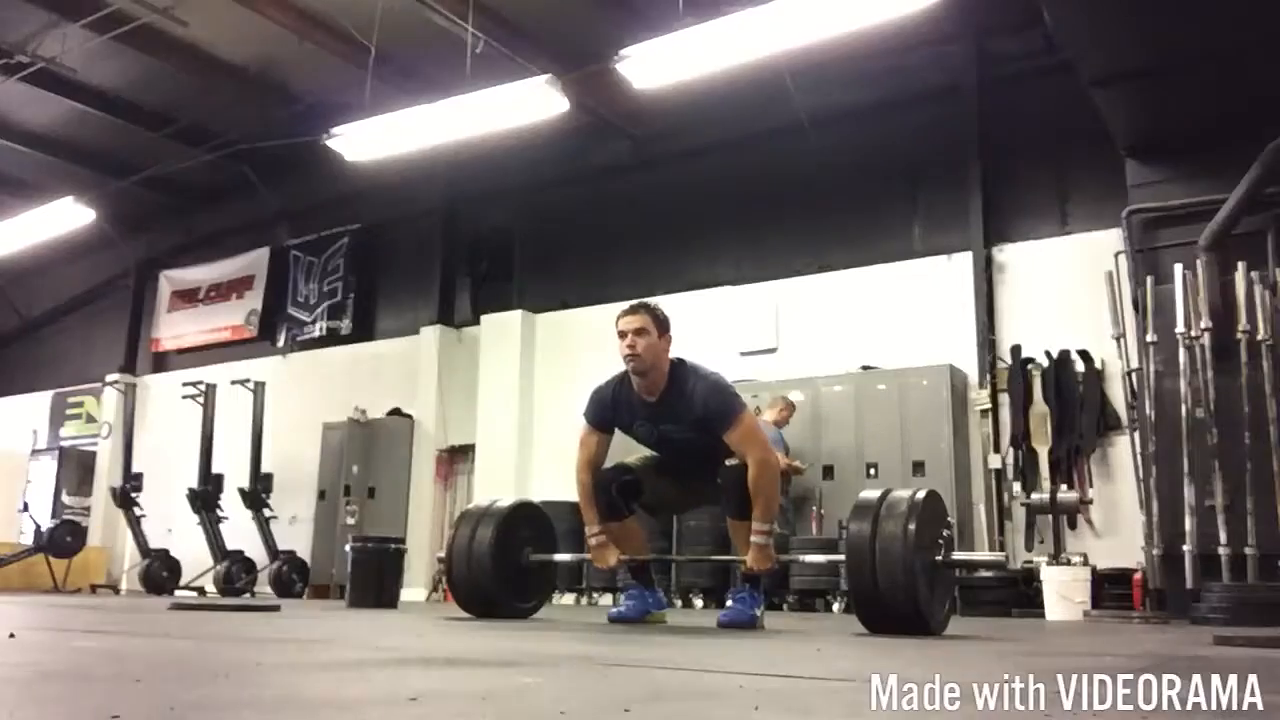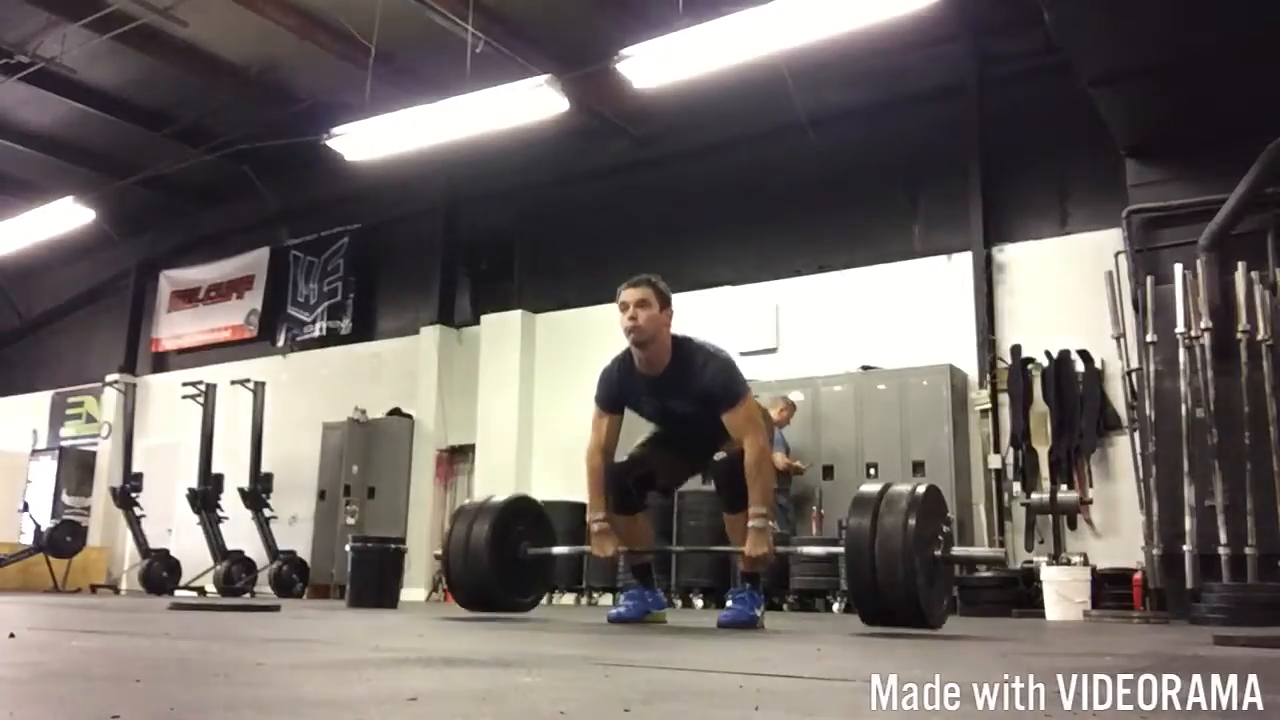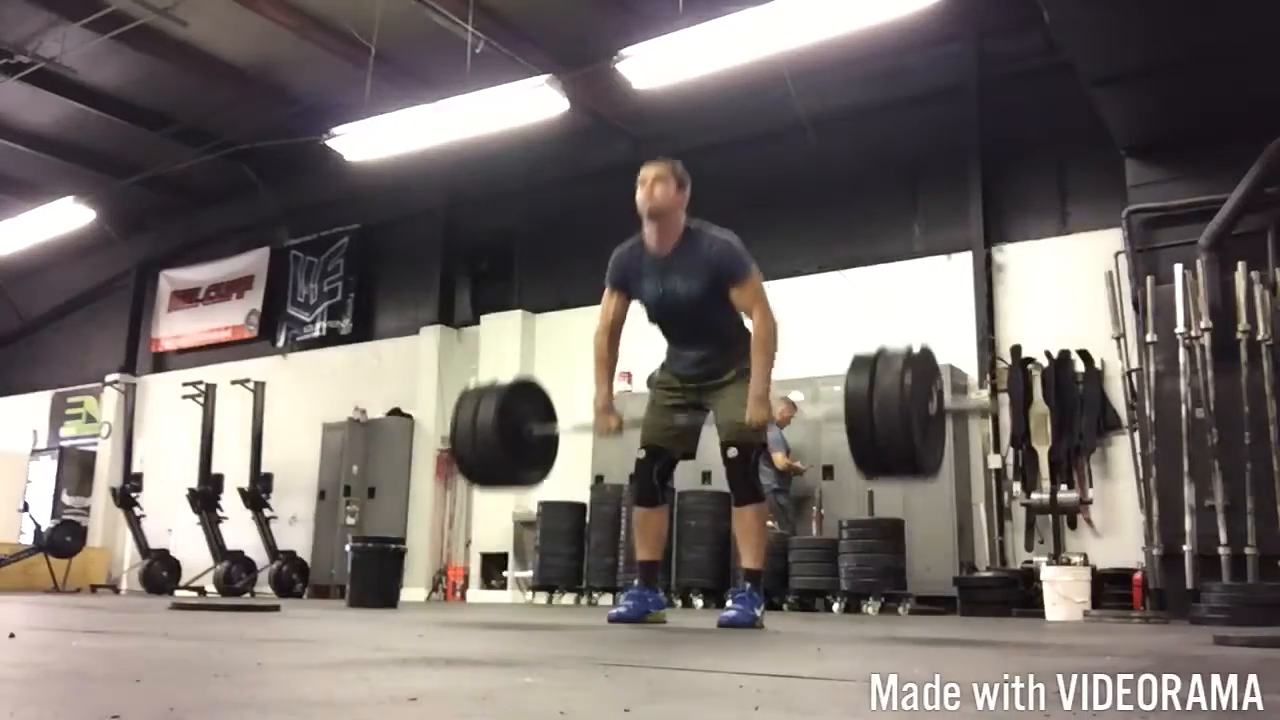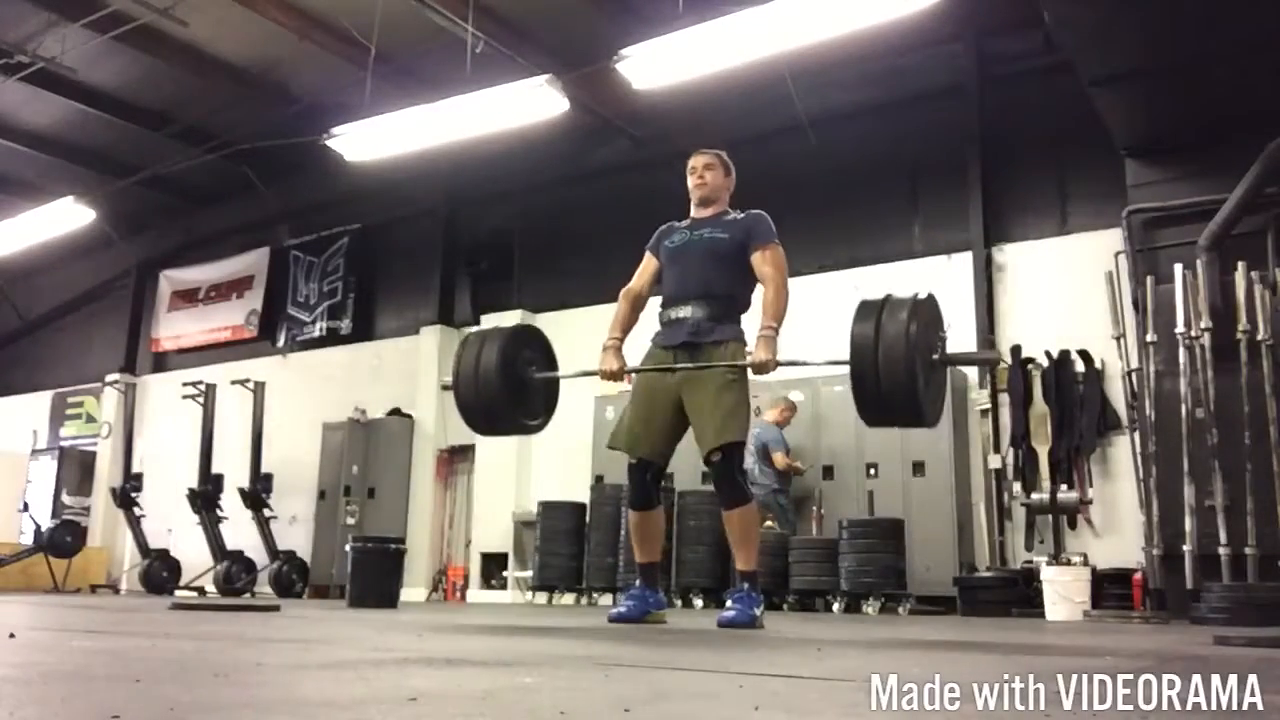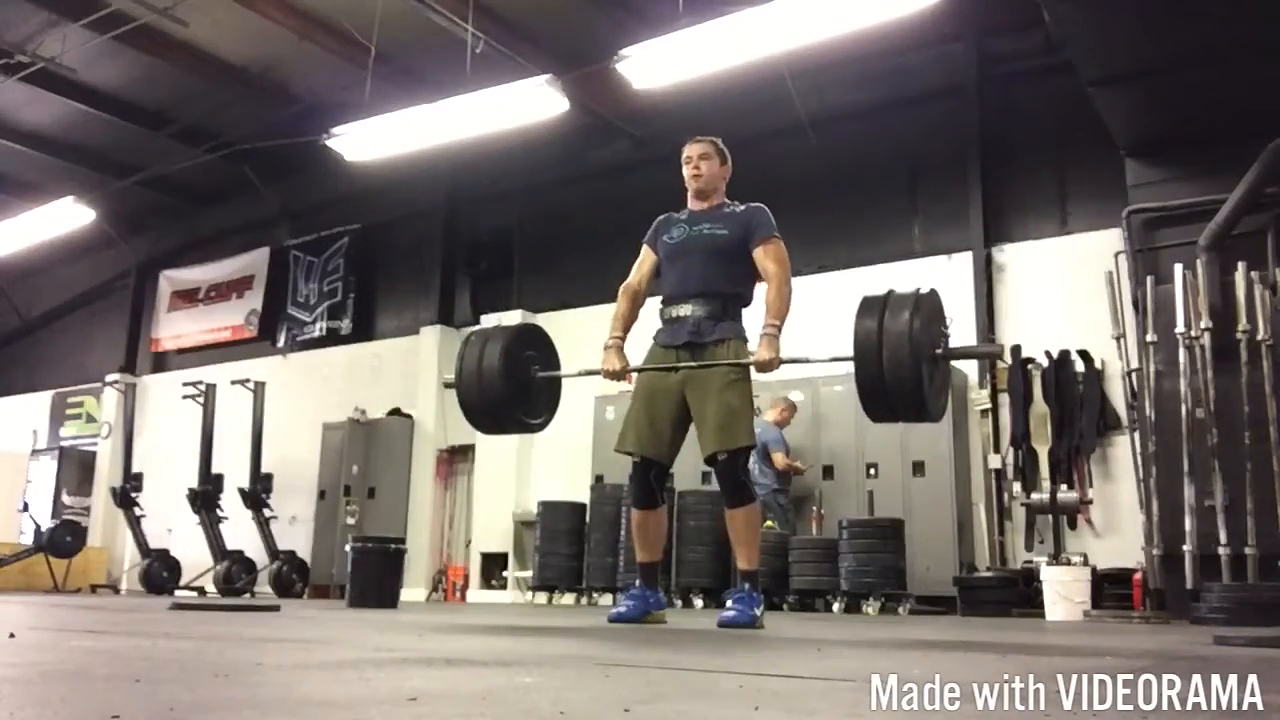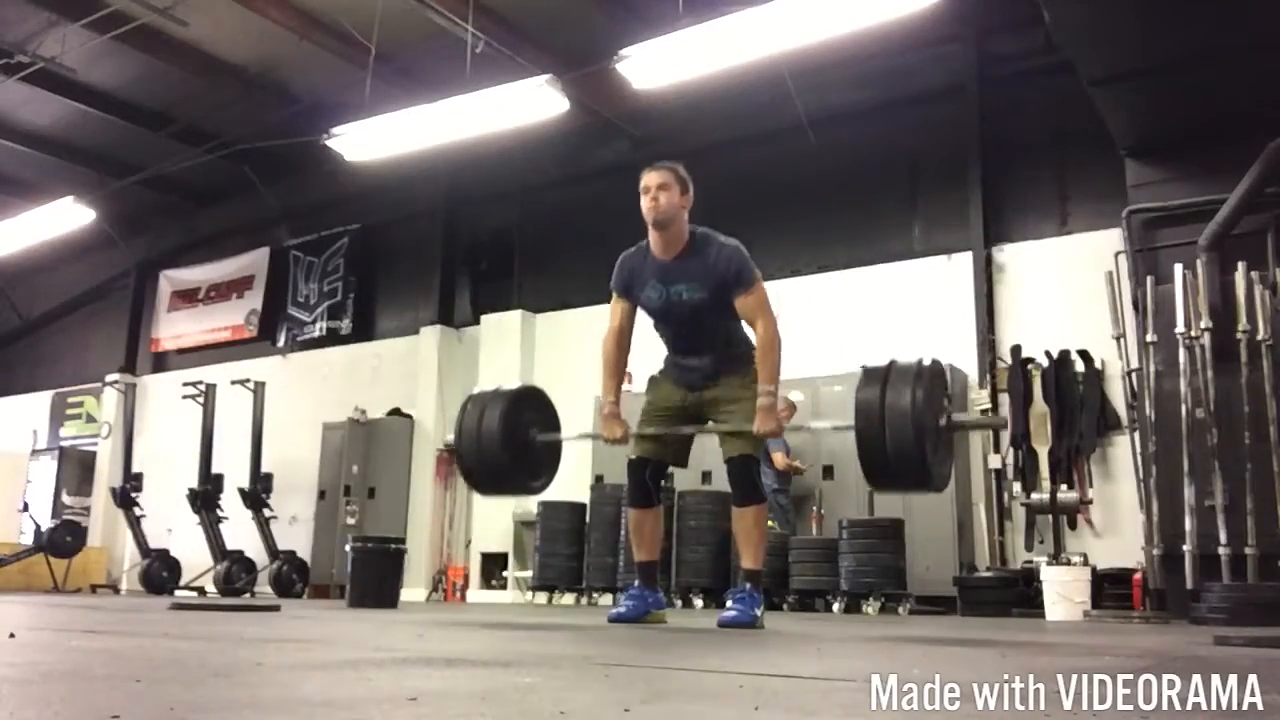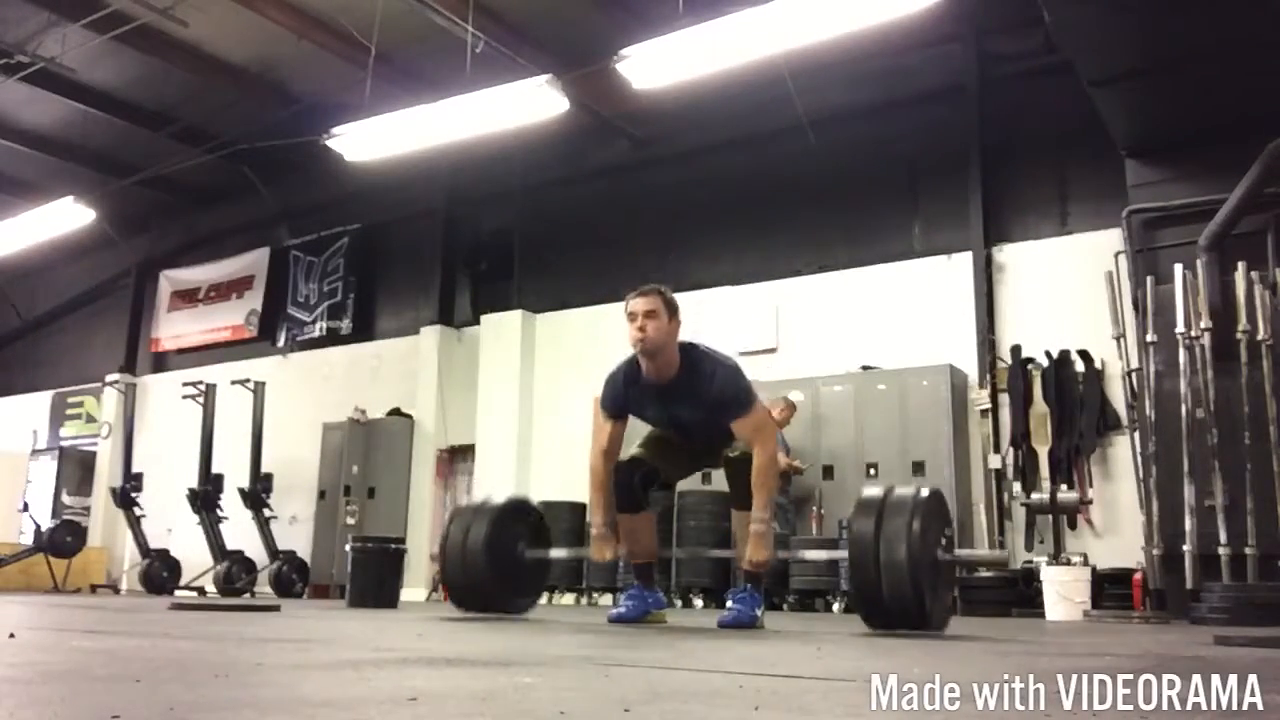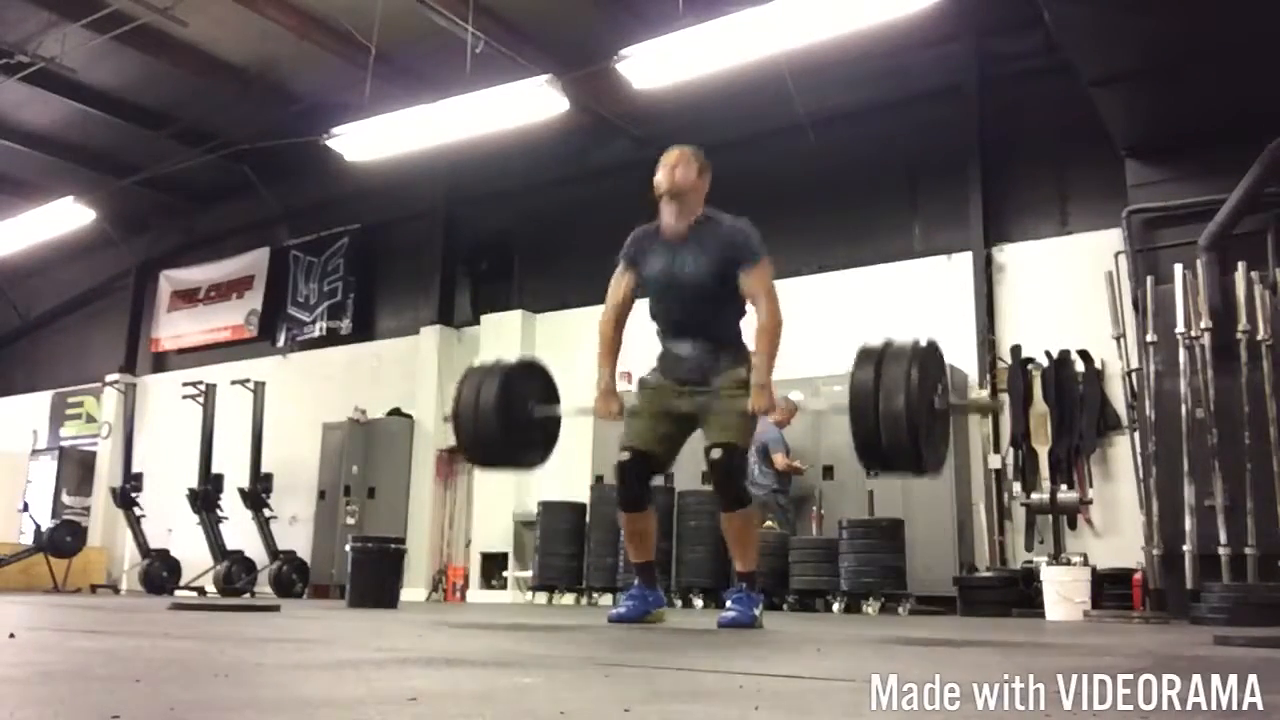
dt=0.5s
person 1, frame 1
left shoulder: (704, 389)
right shoulder: (609, 397)
left elbow: (764, 458)
right elbow: (586, 467)
left wrist: (762, 539)
right wrist: (596, 537)
left hip: (722, 470)
right hip: (674, 472)
left knee: (738, 474)
right knee: (607, 484)
left ankle: (749, 594)
right ankle: (646, 591)
person 1, frame 2
left shoulder: (709, 365)
right shoulder: (616, 375)
left elbow: (755, 442)
right elbow: (599, 451)
left wrist: (759, 525)
right wrist: (599, 523)
left hip: (730, 435)
right hip: (678, 438)
left knee: (730, 469)
right knee: (621, 476)
left ankle: (748, 593)
right ankle: (646, 591)
person 1, frame 3
left shoulder: (717, 248)
right shoulder: (627, 258)
left elbow: (761, 317)
right elbow: (607, 331)
left wrist: (759, 394)
right wrist: (604, 400)
left hip: (731, 367)
right hip: (677, 371)
left knee: (740, 465)
right knee: (649, 470)
left ankle: (750, 594)
right ankle: (647, 591)
person 1, frame 4
left shoulder: (750, 224)
right shoulder: (667, 234)
left elbow: (774, 280)
right elbow: (634, 291)
left wrist: (767, 338)
right wrist: (613, 344)
left hip: (718, 351)
right hip: (662, 353)
left knee: (725, 466)
right knee: (641, 471)
left ankle: (747, 593)
right ankle: (647, 589)
person 1, frame 5
left shoulder: (748, 218)
right shoulder: (663, 226)
left elbow: (777, 277)
right elbow: (633, 286)
left wrist: (769, 336)
right wrist: (614, 343)
left hip: (719, 346)
right hip: (663, 350)
left knee: (730, 467)
right knee: (645, 471)
left ankle: (748, 593)
right ankle: (647, 590)
person 1, frame 6
left shoulder: (723, 256)
right shoulder: (631, 265)
left elbow: (764, 326)
right elbow: (616, 336)
left wrist: (766, 402)
right wrist: (610, 406)
left hip: (731, 373)
right hip: (676, 375)
left knee: (743, 467)
right knee: (641, 471)
left ankle: (749, 593)
right ankle: (647, 590)
person 1, frame 7
left shoulder: (717, 374)
right shoulder: (622, 381)
left elbow: (765, 446)
right elbow: (603, 453)
left wrist: (760, 530)
right wrist: (600, 529)
left hip: (733, 436)
right hip: (679, 438)
right knee: (627, 474)
left ankle: (749, 595)
right ankle: (645, 591)
person 1, frame 8
left shoulder: (730, 234)
right shoulder: (641, 242)
left elbow: (768, 308)
right elbow: (614, 313)
left wrist: (761, 382)
right wrist: (605, 384)
left hip: (725, 370)
right hip: (670, 373)
left knee: (724, 470)
right knee: (631, 470)
left ankle: (747, 594)
right ankle: (646, 589)
